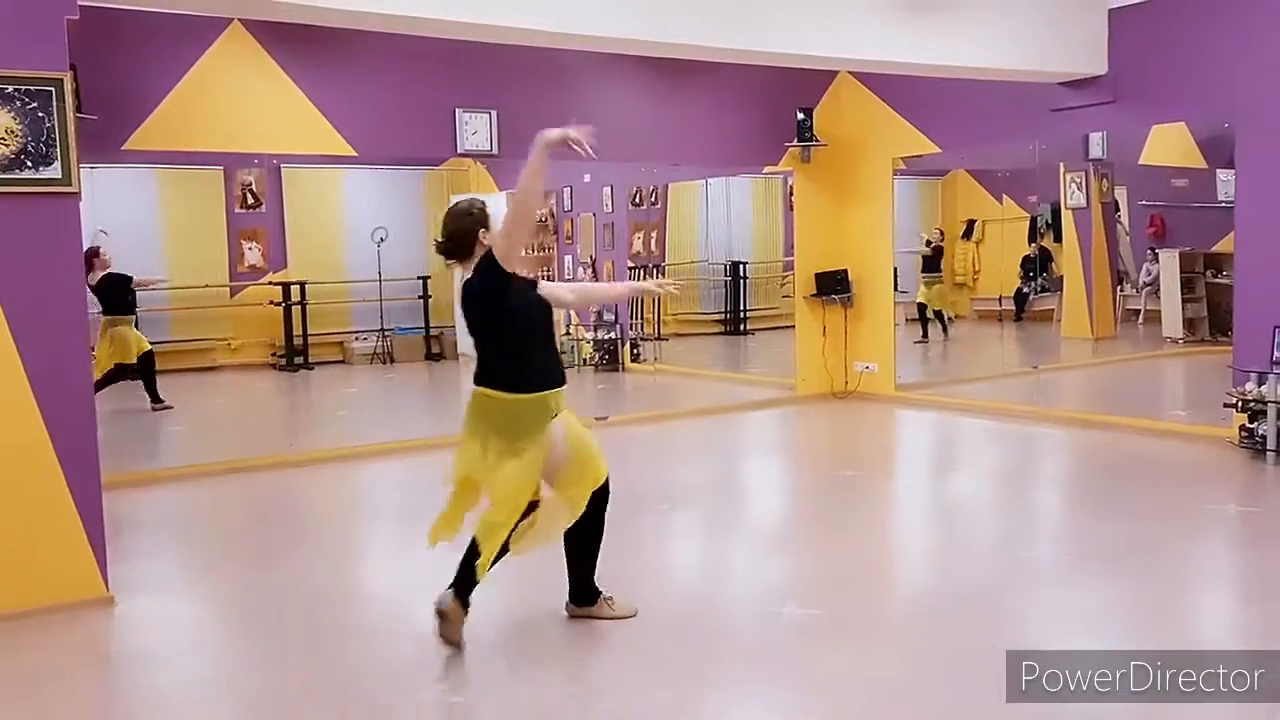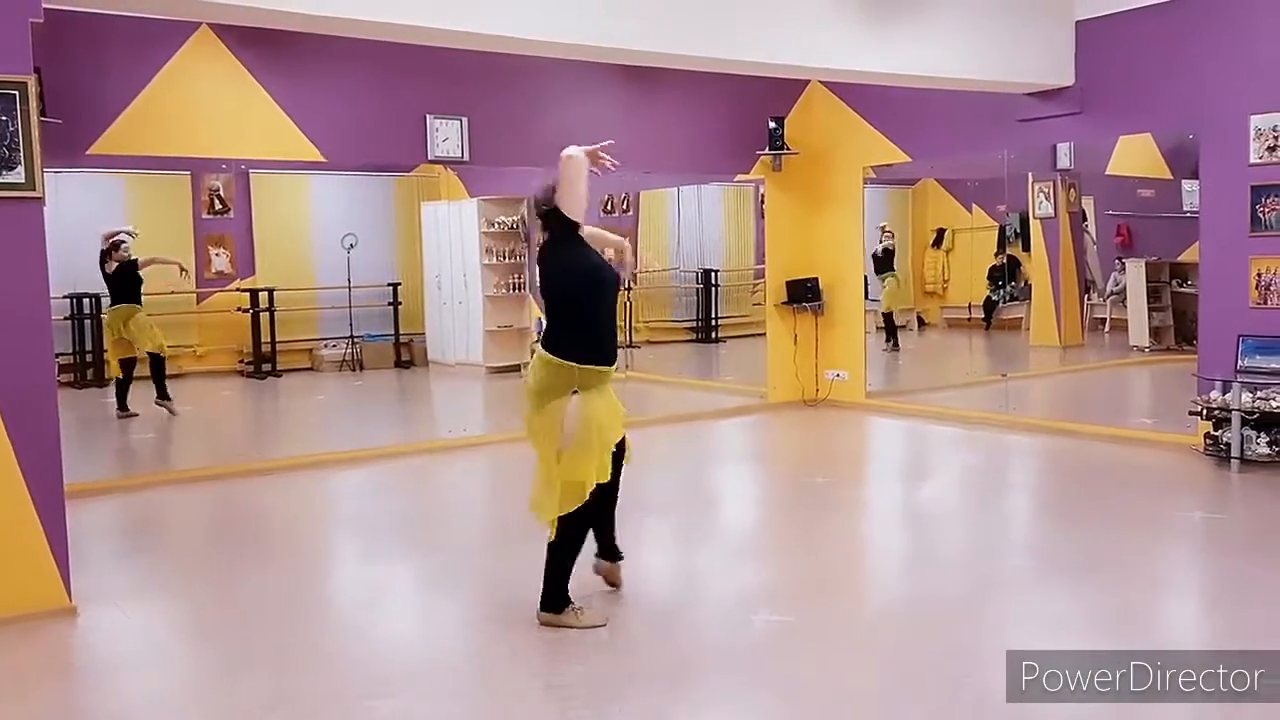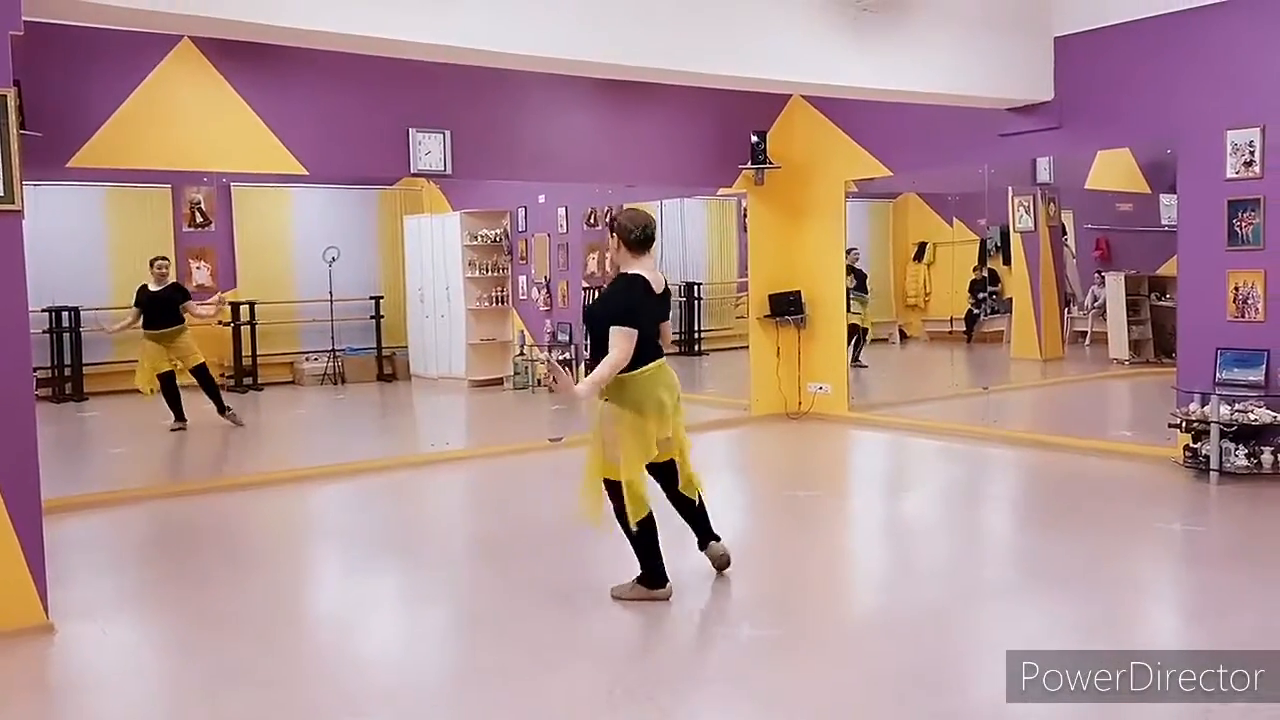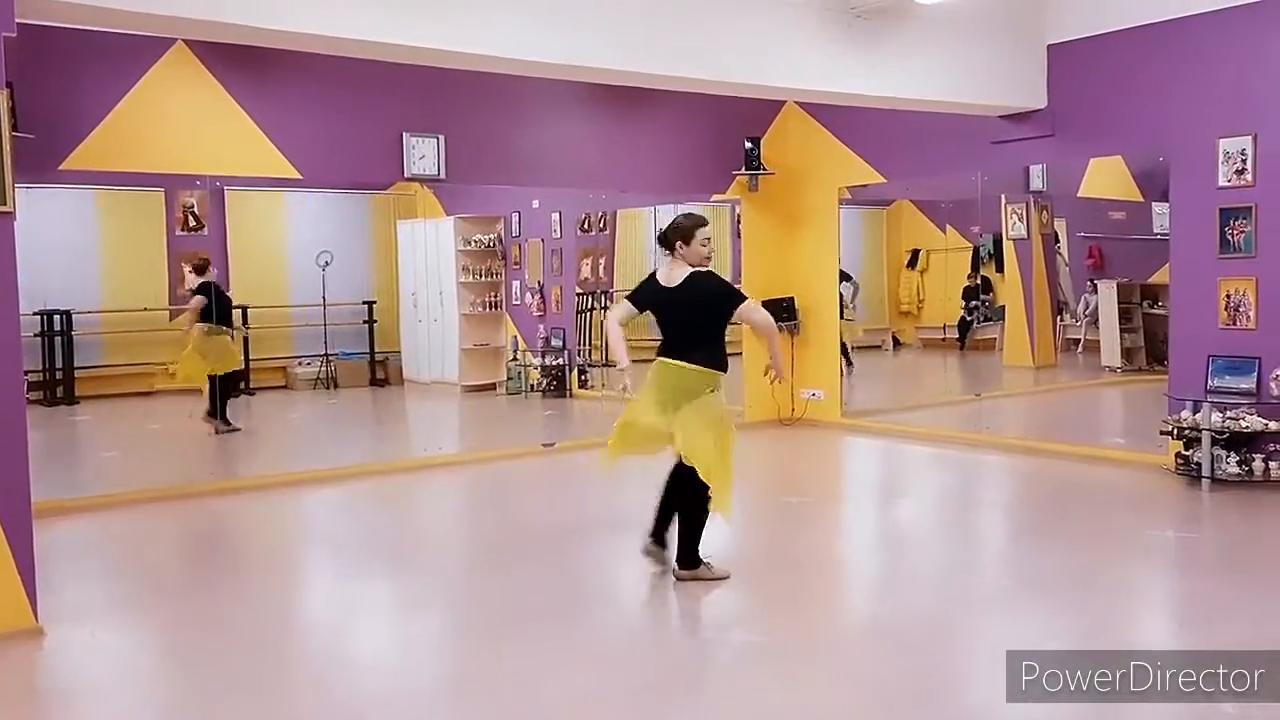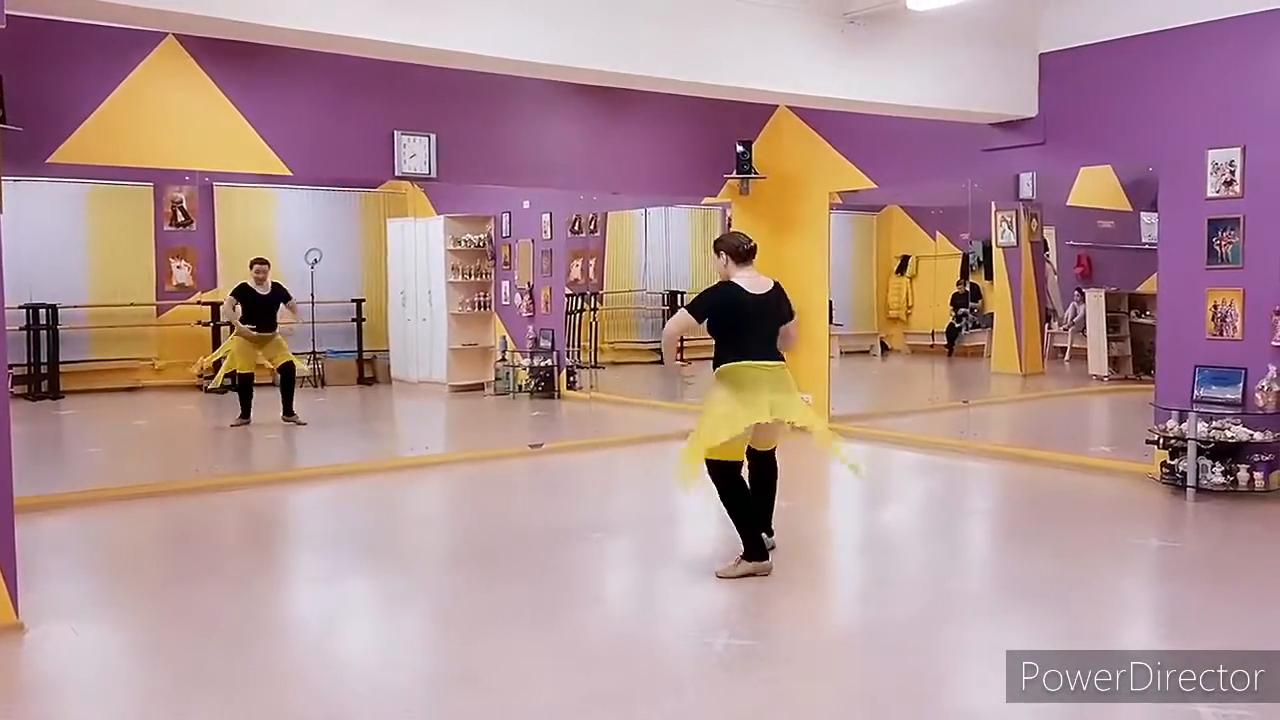
dt=1s
person 1, frame 1
left shoulder: (501, 285)
right shoulder: (487, 283)
left elbow: (568, 294)
right elbow: (523, 213)
left wrist: (633, 289)
right wrist: (544, 149)
left hip: (497, 413)
right hip: (531, 417)
left knee: (514, 508)
right knee: (591, 489)
left ankle: (457, 596)
right ankle: (583, 597)
person 1, frame 2
left shoulder: (559, 243)
right shoulder: (565, 244)
right elbow: (572, 166)
left wrist: (614, 240)
right wrist: (579, 155)
left hip: (576, 378)
right hip: (573, 385)
left knee: (612, 456)
right knee: (581, 490)
left ankle: (608, 553)
right ankle: (554, 604)
person 1, frame 3
left shoulder: (625, 287)
right shoulder: (657, 282)
left elbow: (620, 354)
left wrist: (584, 390)
left hip: (628, 397)
right hip: (658, 388)
left knee: (623, 487)
right knee: (669, 471)
left ankle: (653, 580)
right ankle: (711, 540)
person 1, frame 4
left shoulder: (658, 280)
right shoulder: (707, 284)
left elbow: (614, 319)
right elbow: (761, 321)
left wrist: (623, 363)
right wrist: (776, 358)
left hip: (669, 384)
right hip: (695, 390)
left knee: (690, 464)
right knee: (706, 470)
left ankle: (657, 537)
right ankle: (687, 562)
person 1, frame 5
left shoulder: (722, 293)
right shoulder: (775, 290)
left elbow: (674, 328)
right elbow: (786, 336)
left wrist: (671, 359)
left hip: (735, 385)
right hip: (774, 380)
left knee: (722, 467)
right knee: (764, 455)
left ankle: (755, 554)
right ankle: (764, 531)
person 2, frame 1
left shoulder: (92, 278)
right shoulder: (111, 278)
right elbow: (142, 282)
right wrist: (156, 280)
left hip: (117, 326)
right hip: (119, 326)
left knee: (146, 357)
right knee: (123, 369)
left ankle: (156, 400)
person 2, frame 2
left shoulder: (105, 267)
right shoulder: (126, 267)
left elbow: (105, 238)
right elbow: (152, 260)
left wrist: (121, 232)
right wrist: (178, 263)
left hip: (114, 318)
right hip: (131, 315)
left knee: (126, 363)
right knee: (156, 354)
left ankle: (122, 408)
right ankle: (163, 396)
person 2, frame 3
left shoulder: (177, 288)
right shoulder: (143, 291)
left elbow: (195, 311)
right elbow: (133, 319)
left wrist: (215, 309)
right wrist: (113, 329)
left hip: (179, 336)
right hip: (153, 341)
left knee: (202, 373)
right knee: (167, 379)
left ankle: (224, 410)
right ankle: (179, 419)
person 2, frame 4
left shoulder: (202, 286)
right shoulder: (209, 286)
right elbow: (194, 306)
right wrist: (192, 328)
left hip: (216, 336)
right hip: (214, 335)
left knee: (221, 378)
right knee: (230, 376)
left ankle: (221, 420)
right ankle: (213, 413)
person 2, frame 5
left shoulder: (277, 288)
right shoulder: (243, 289)
left elbow: (293, 307)
right elbow: (226, 307)
left wrist: (296, 323)
right wrist: (240, 327)
left hip: (271, 338)
right hip: (247, 339)
left knee: (289, 370)
right knee: (244, 378)
left ankle: (288, 413)
right ankle: (244, 415)
